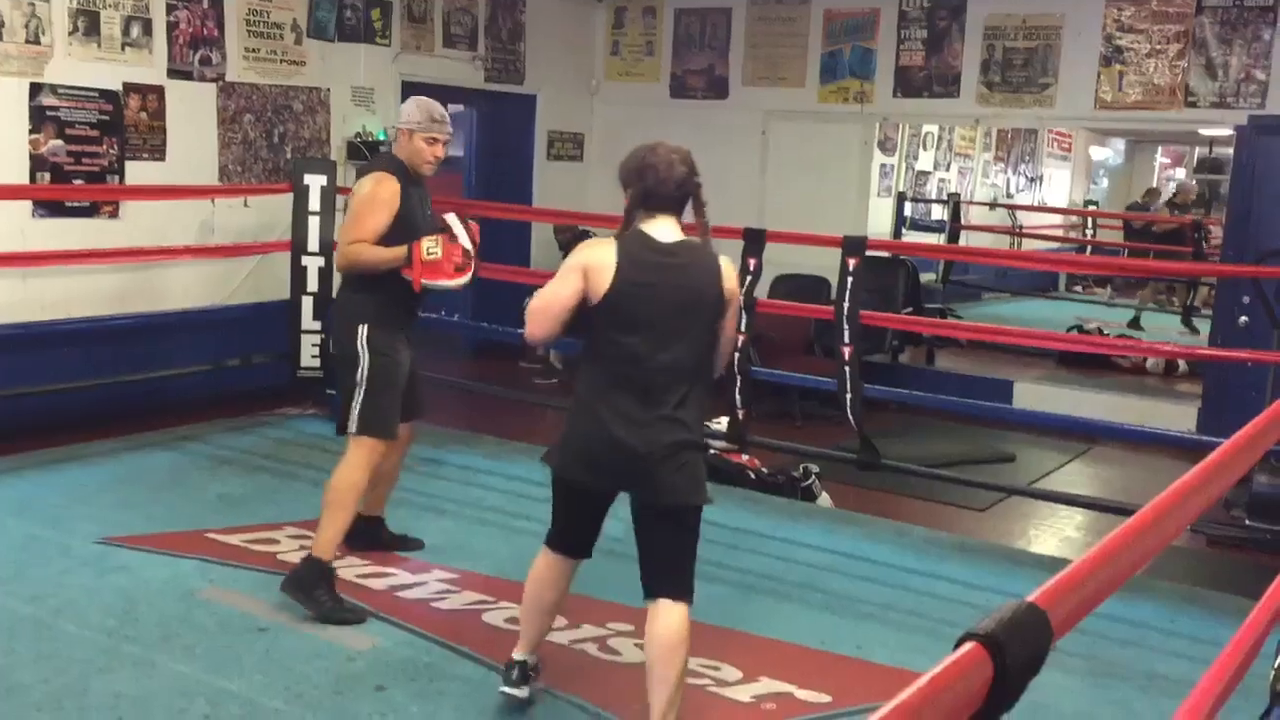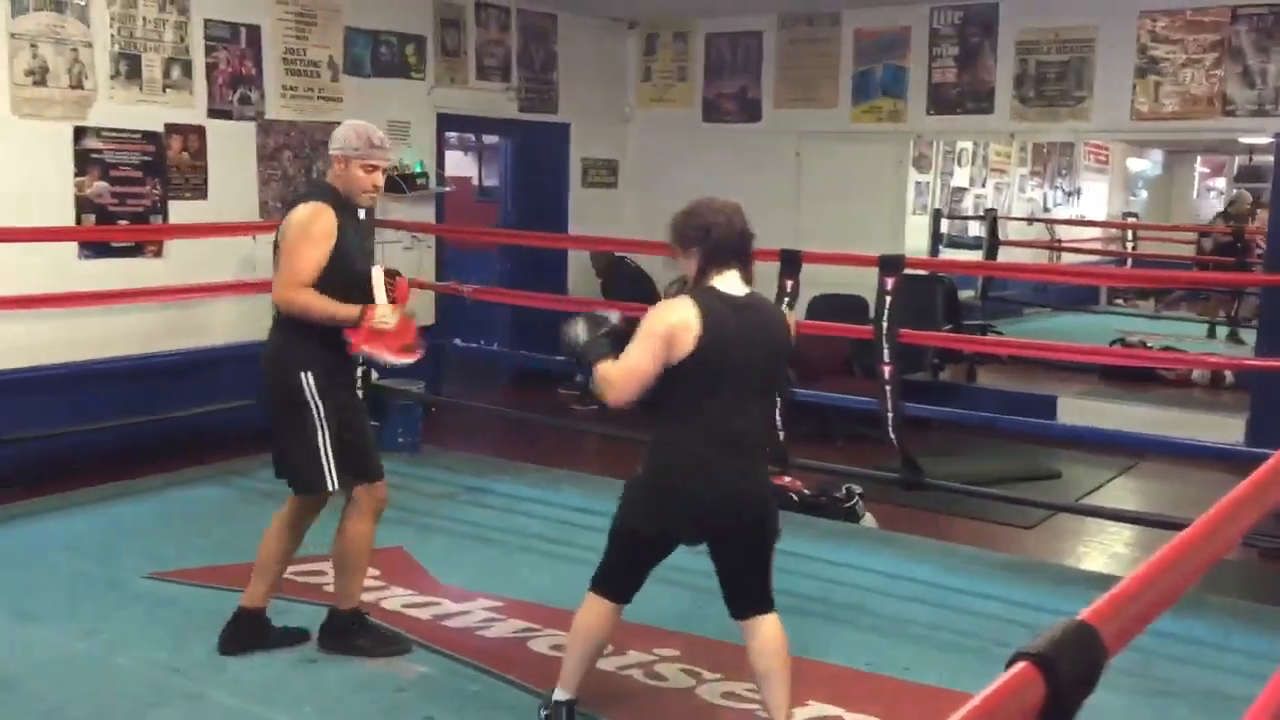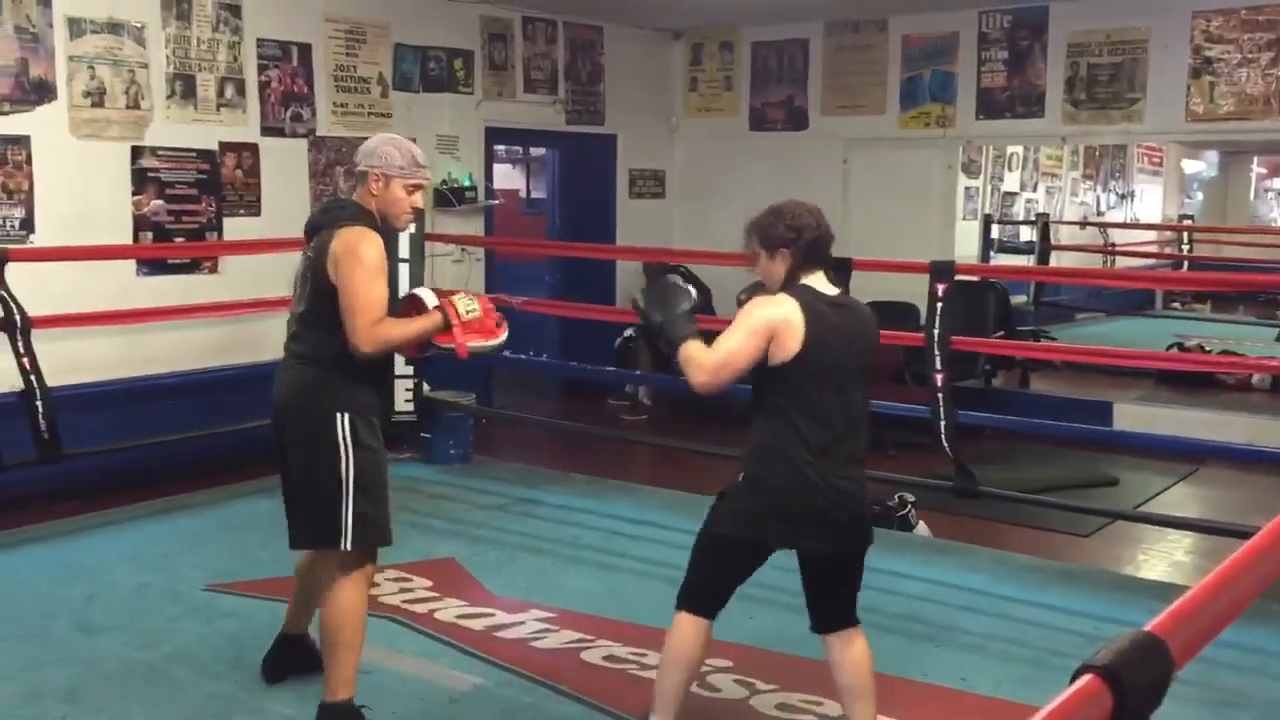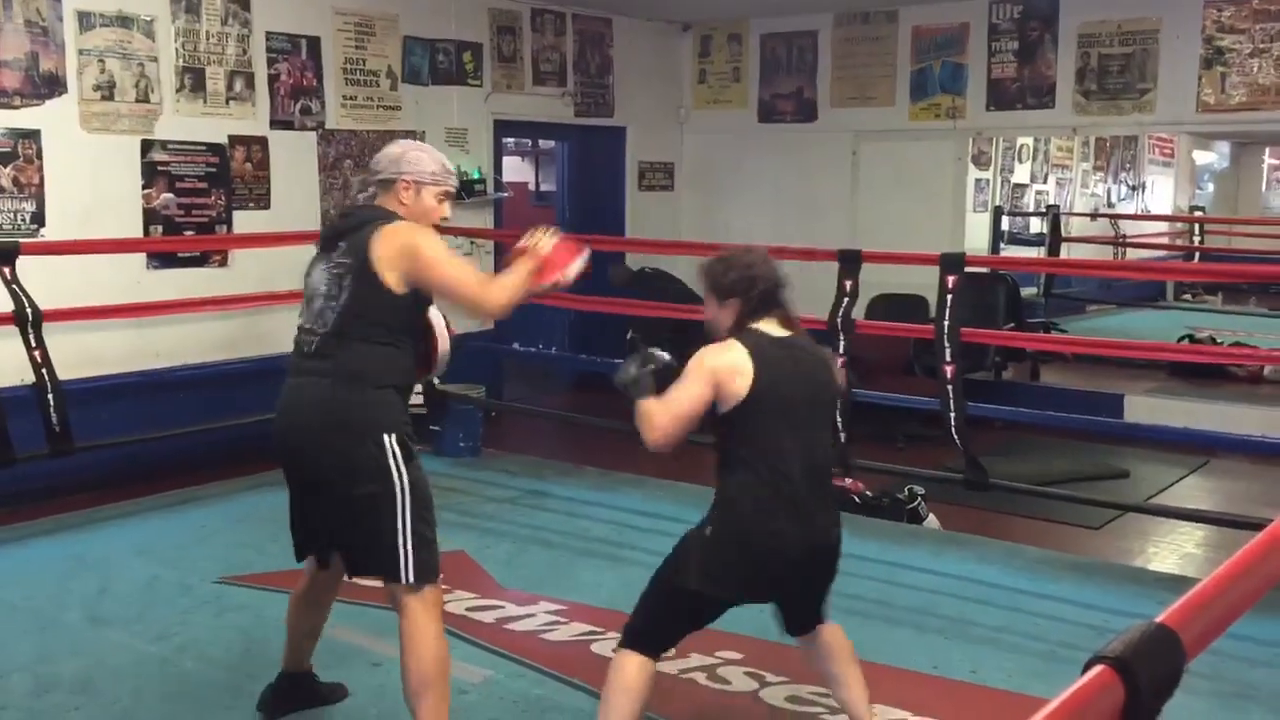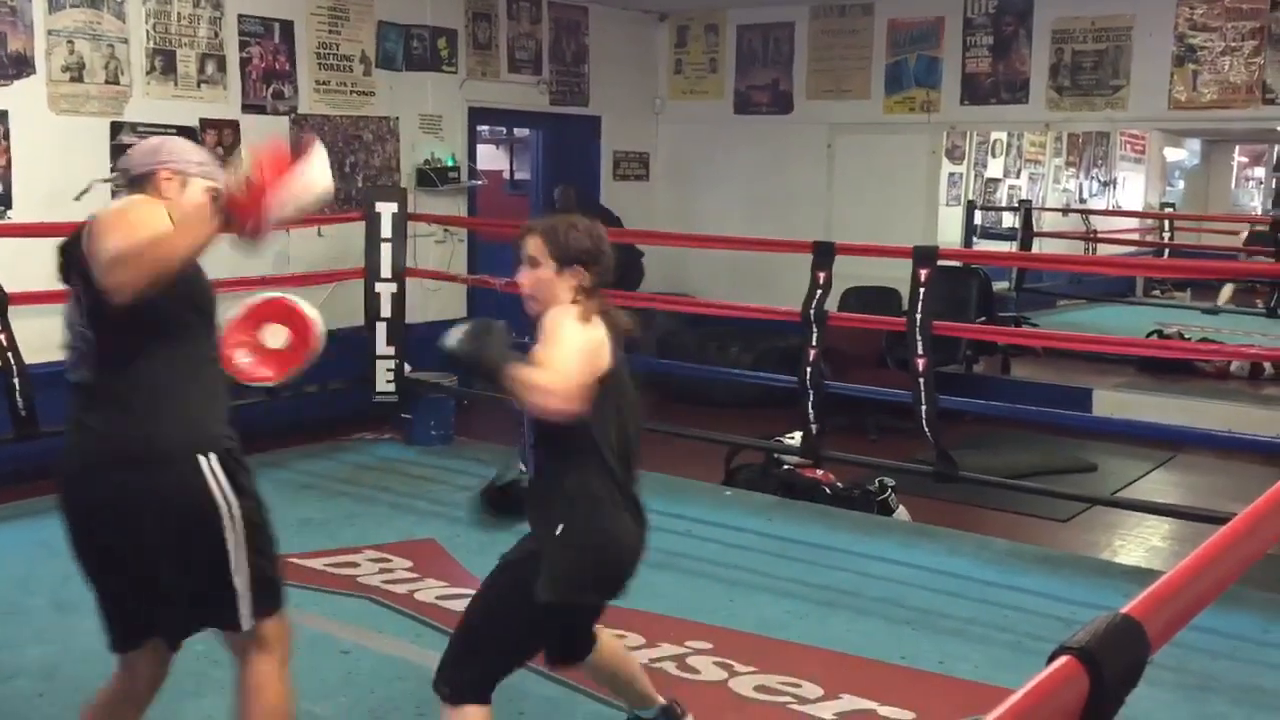
dt=0.7s
person 1, frame 1
left shoulder: (413, 185)
right shoulder: (382, 183)
right elbow: (349, 253)
right wrist: (409, 253)
left hip: (390, 326)
right hip: (368, 327)
left knee: (399, 429)
right knee: (368, 444)
left ankle: (369, 526)
right ankle: (312, 574)
person 1, frame 2
left shoulder: (348, 215)
right shoulder: (316, 214)
right elbow: (288, 296)
left wrist: (381, 304)
right wrist: (362, 315)
left hip: (320, 370)
right hip: (307, 371)
left knee: (308, 496)
right knee: (368, 492)
left ankle: (248, 620)
right ankle: (345, 623)
person 1, frame 3
left shoulder: (336, 231)
right shoulder: (361, 240)
right elbow: (368, 338)
left wrist: (416, 325)
right wrist: (440, 317)
left hip: (310, 400)
right hip: (333, 408)
left knee: (330, 540)
right knee: (352, 558)
left ankle: (291, 643)
person 1, frame 4
left shoulder: (341, 240)
right shoulder: (406, 238)
right elbow: (491, 300)
left wrist: (410, 351)
right wrist: (532, 261)
left hip: (303, 415)
right hip: (359, 424)
left knee: (329, 558)
right knee: (418, 593)
person 1, frame 5
right shoulder: (129, 216)
right elbow: (123, 278)
left wrist: (229, 356)
right wrist: (223, 214)
left hip: (95, 473)
right hip: (176, 467)
left knee: (142, 666)
right knee: (263, 639)
person 2, frame 1
left shoulder: (598, 255)
right shoulder: (720, 272)
left elbow: (536, 328)
right elbow: (715, 362)
left hip: (592, 440)
right hip: (672, 450)
left knee: (562, 548)
right knee: (669, 593)
left ankle: (520, 664)
person 2, frame 2
left shoulder: (674, 315)
right shoulder: (778, 320)
left elbow: (619, 392)
left wrist: (590, 347)
left hip: (671, 483)
right hip: (747, 489)
left knee: (609, 589)
right knee: (757, 608)
person 2, frame 3
left shoulder: (773, 312)
right shoulder: (863, 319)
left elbow: (705, 375)
left wrist: (673, 320)
left hip: (768, 489)
right hip: (842, 496)
left knee: (696, 606)
right knee: (840, 623)
person 2, frame 4
left shoulder: (720, 360)
right shoulder: (822, 361)
left elbow: (658, 434)
left wrist: (640, 385)
left hip: (744, 532)
right hip: (816, 532)
left knee: (641, 641)
right knee: (809, 625)
person 2, frame 5
left shoulder: (570, 324)
right shoulder: (593, 330)
left elbow: (557, 398)
left wrist: (494, 358)
right wrist: (529, 487)
left hip: (577, 535)
right hip: (611, 528)
left knee: (460, 676)
right knee: (567, 641)
